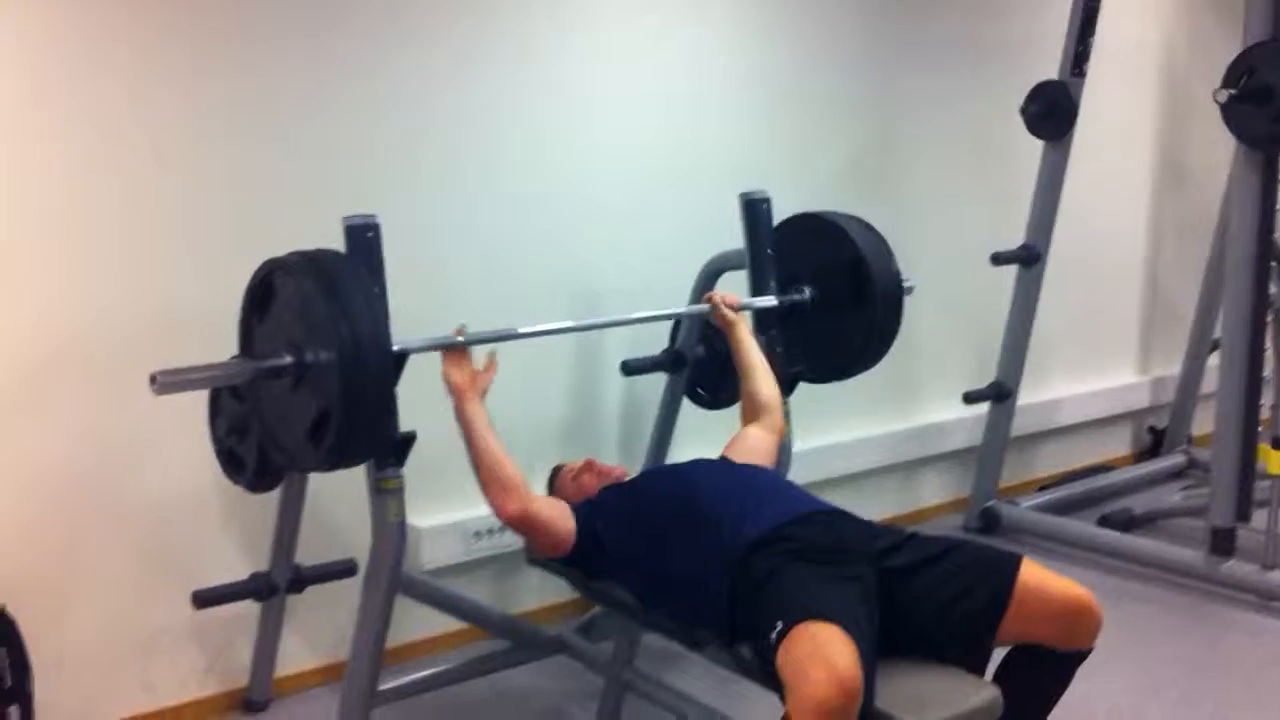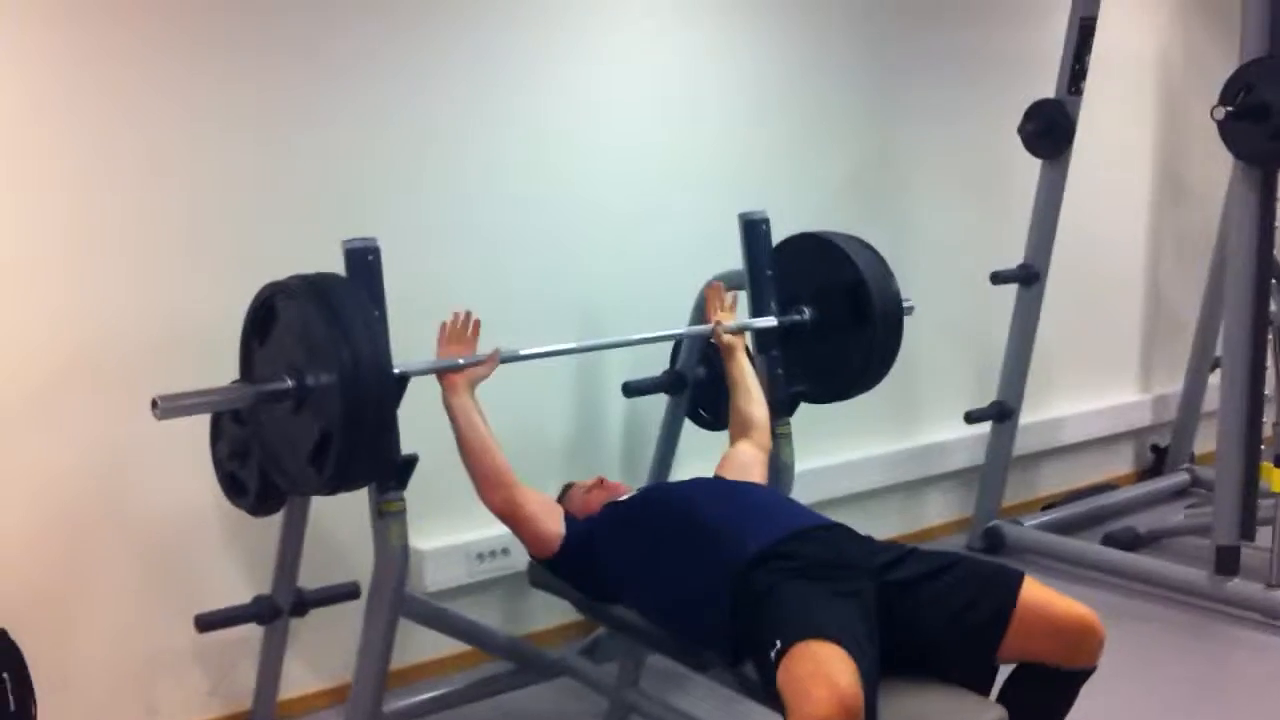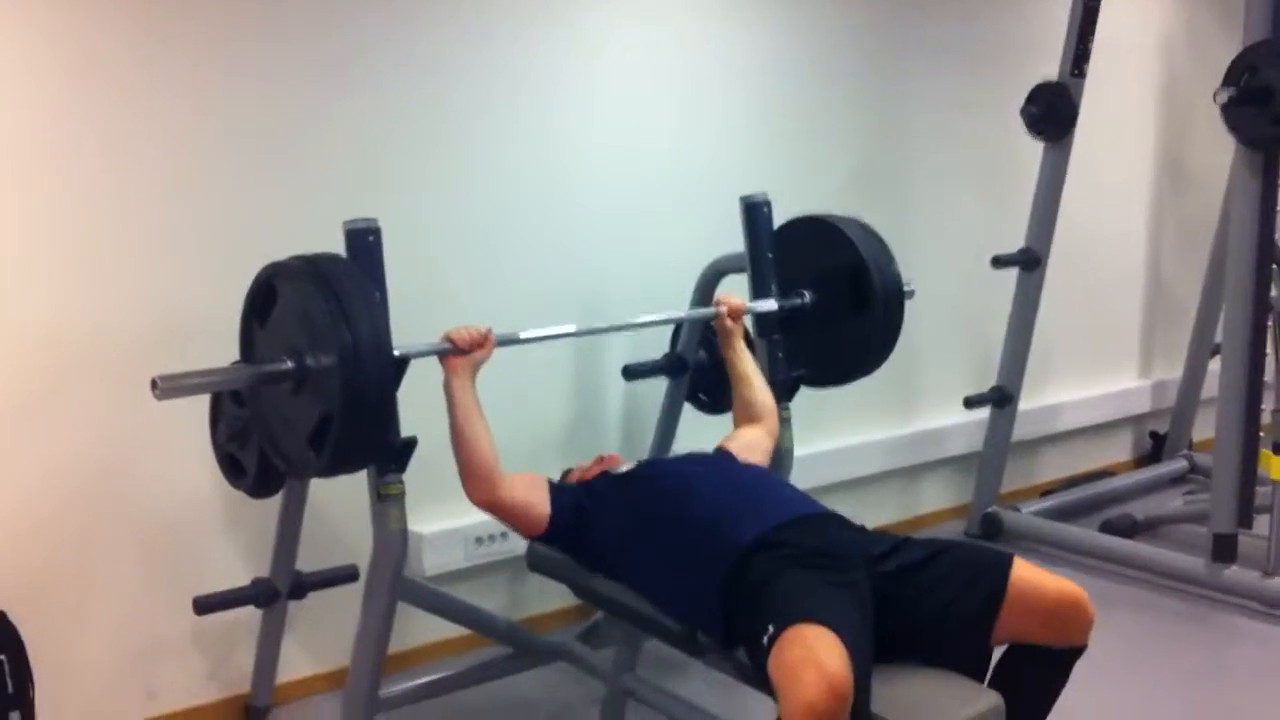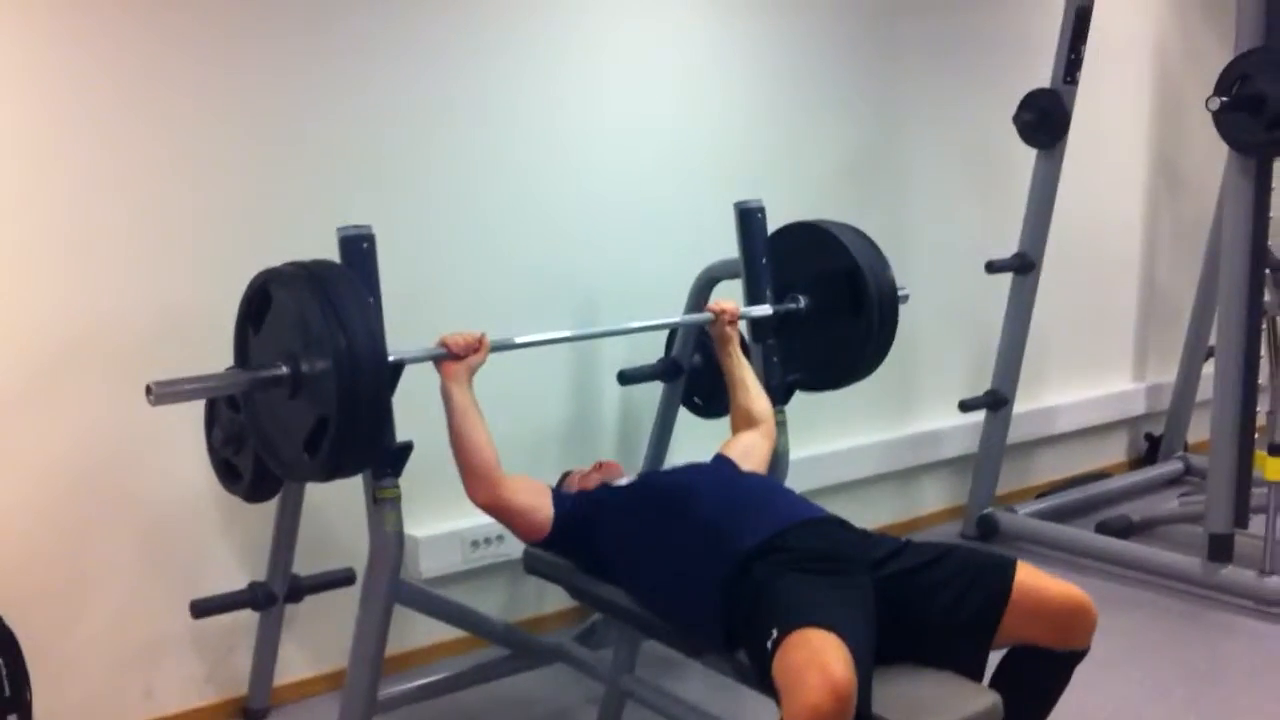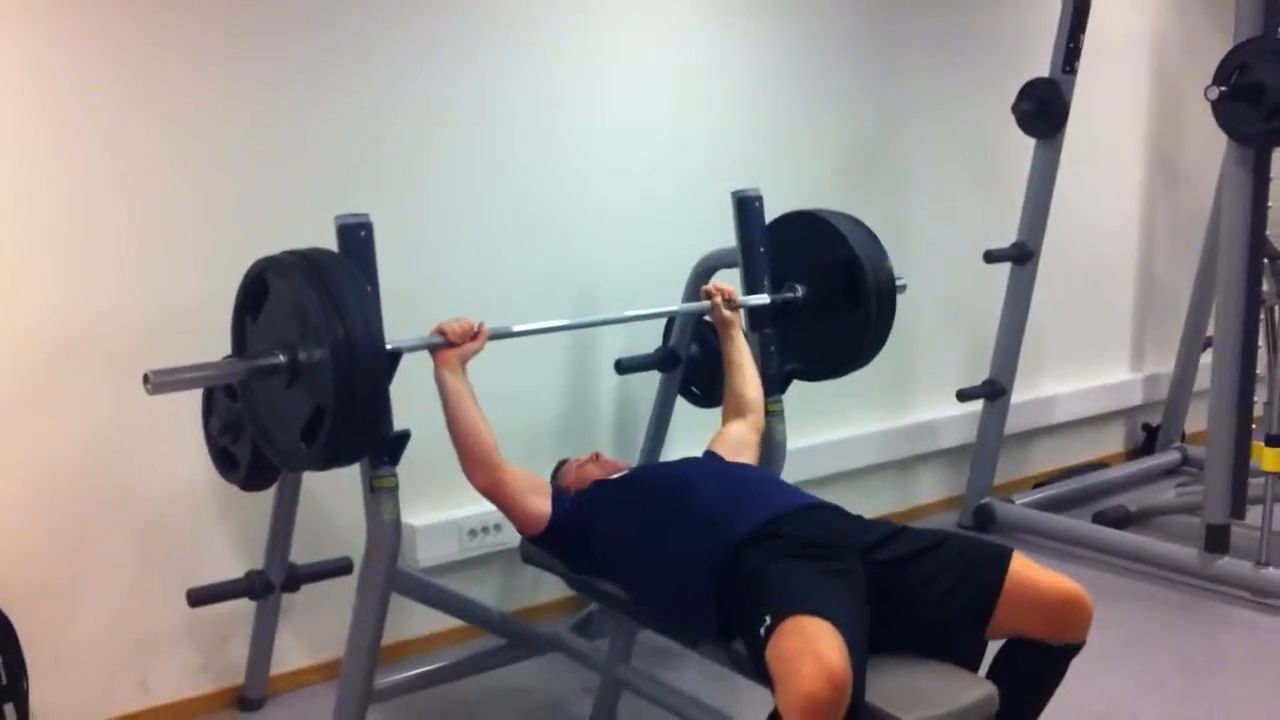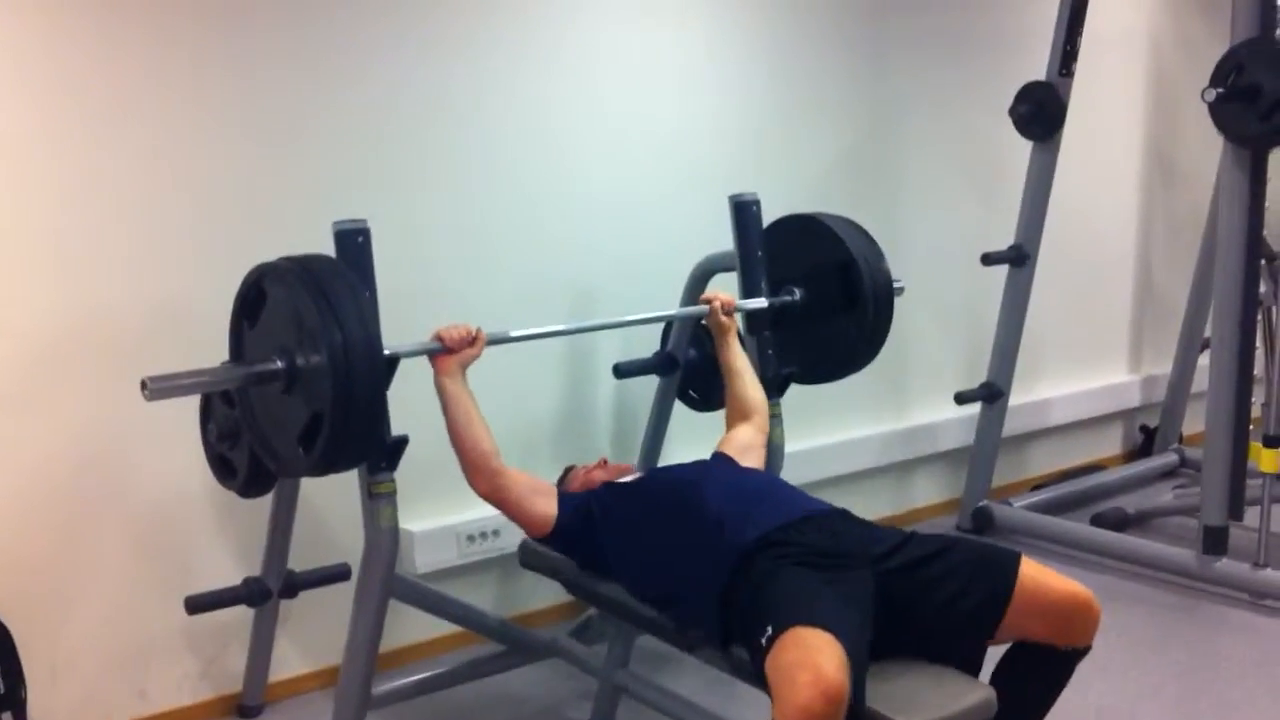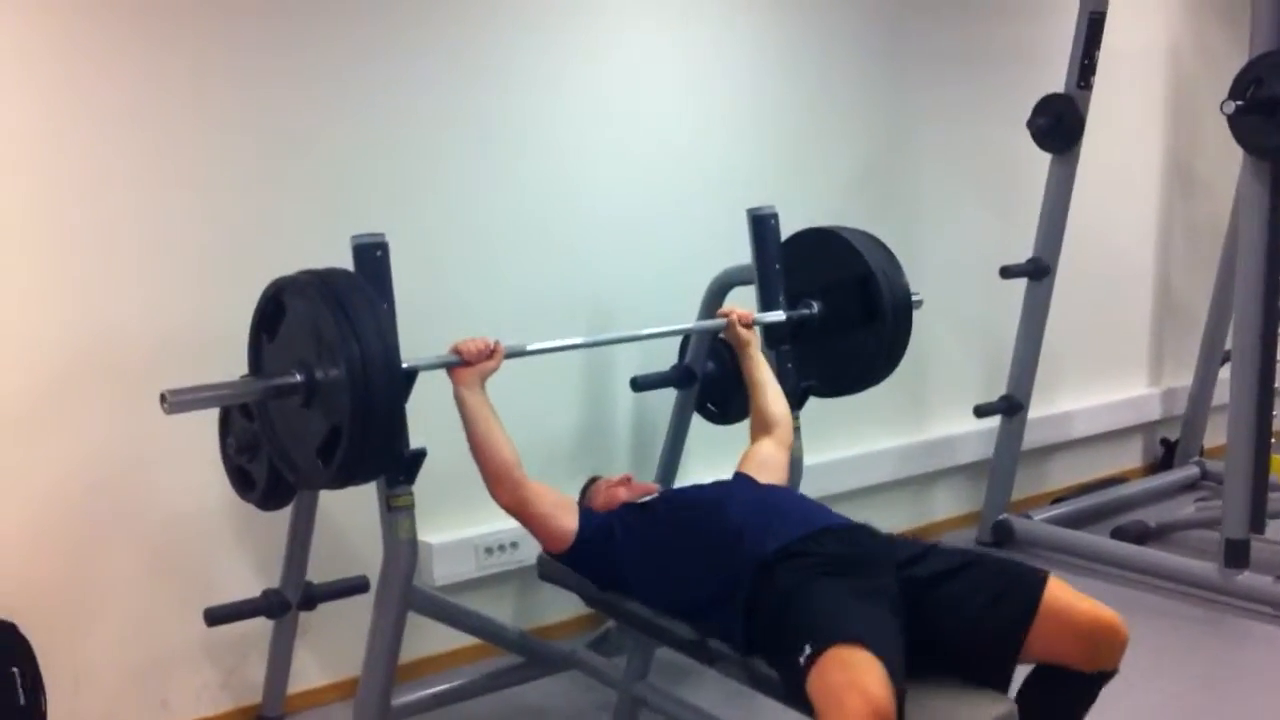
dt=0.3s
person 1, frame 1
left shoulder: (704, 481)
right shoulder: (594, 528)
left elbow: (767, 422)
right elbow: (516, 506)
left wrist: (736, 331)
right wrist: (468, 402)
left hip: (855, 540)
right hip: (771, 568)
left knee: (1074, 615)
person 1, frame 2
left shoulder: (702, 497)
right shoulder: (594, 543)
left elbow: (753, 440)
right elbow: (504, 496)
left wrist: (732, 351)
right wrist: (457, 392)
left hip: (858, 556)
right hip: (772, 584)
left knee: (1077, 633)
person 1, frame 3
left shoulder: (708, 471)
right shoulder: (584, 511)
left elbow: (761, 424)
right elbow: (489, 487)
left wrist: (732, 341)
right wrist: (460, 377)
left hip: (851, 545)
right hip: (767, 573)
left knee: (1066, 611)
person 1, frame 4
left shoulder: (703, 479)
right shoulder: (585, 517)
left elbow: (759, 430)
right elbow: (491, 489)
left wrist: (727, 345)
right wrist: (456, 380)
left hip: (849, 547)
right hip: (767, 576)
left knee: (1069, 614)
person 1, frame 5
left shoulder: (697, 473)
right shoulder: (580, 517)
left elbow: (746, 418)
right elbow: (490, 474)
left wrist: (729, 330)
right wrist: (450, 368)
left hip: (846, 535)
right hip: (761, 564)
left knee: (1065, 608)
person 1, frame 6
left shoulder: (700, 479)
right shoulder: (588, 519)
left elbow: (750, 421)
right elbow: (491, 478)
left wrist: (725, 335)
right wrist: (451, 373)
left hip: (849, 538)
right hip: (768, 569)
left knee: (1072, 611)
person 1, frame 7
left shoulder: (726, 497)
right shoulder: (604, 537)
left elbow: (776, 435)
right elbow: (514, 491)
left wrist: (748, 348)
right wrist: (469, 387)
left hip: (873, 552)
right hip: (792, 584)
left knee: (1099, 634)
